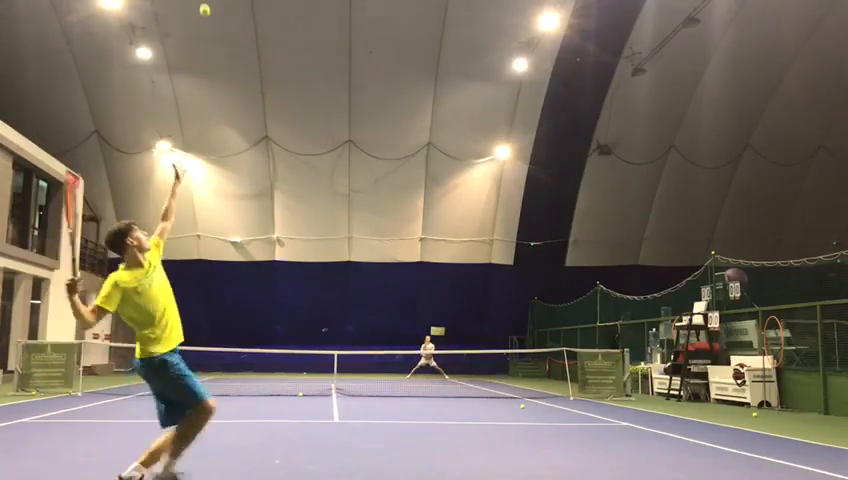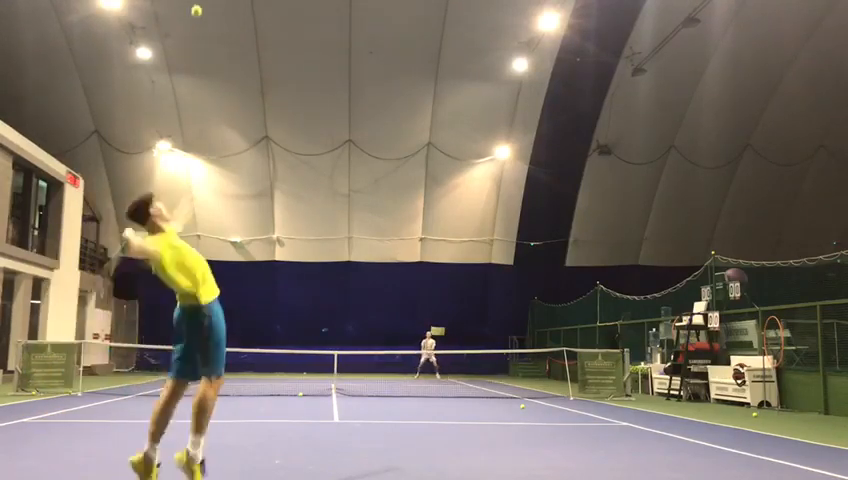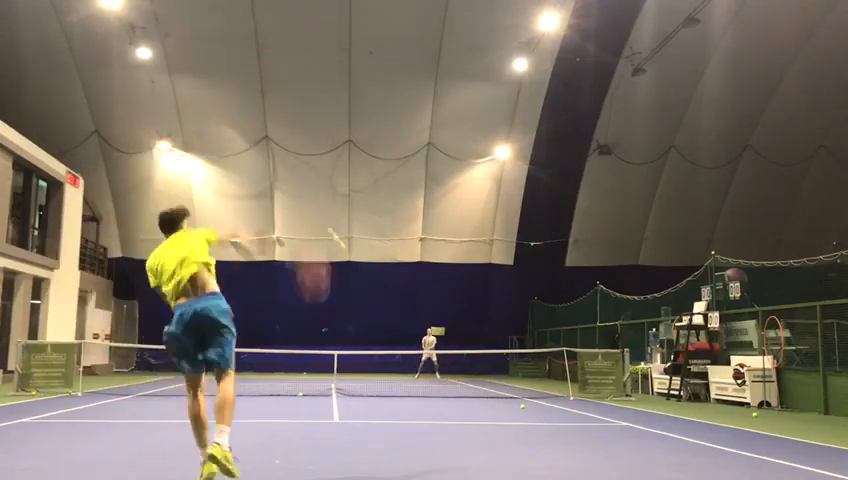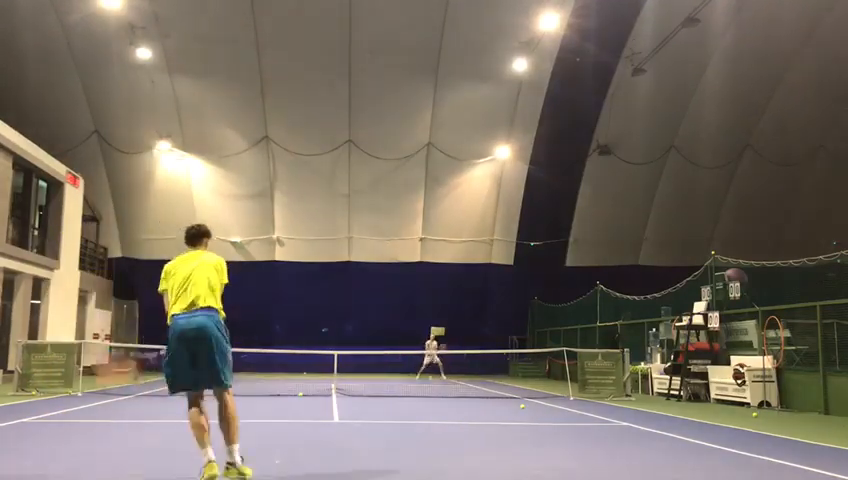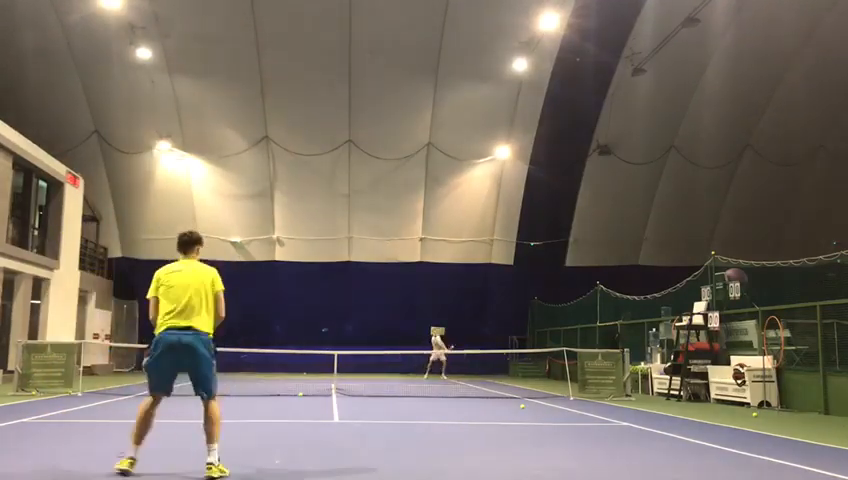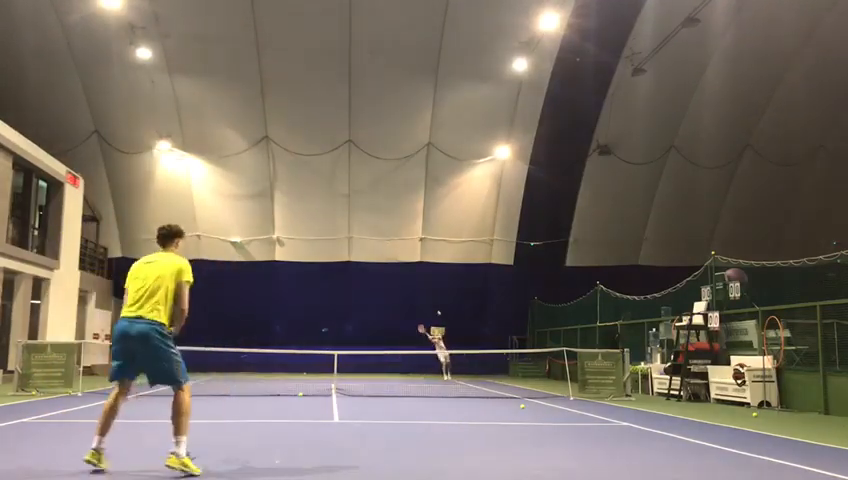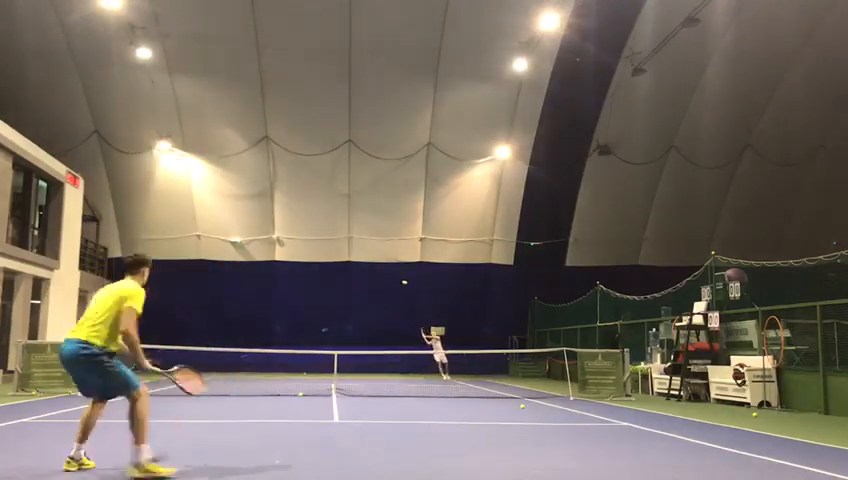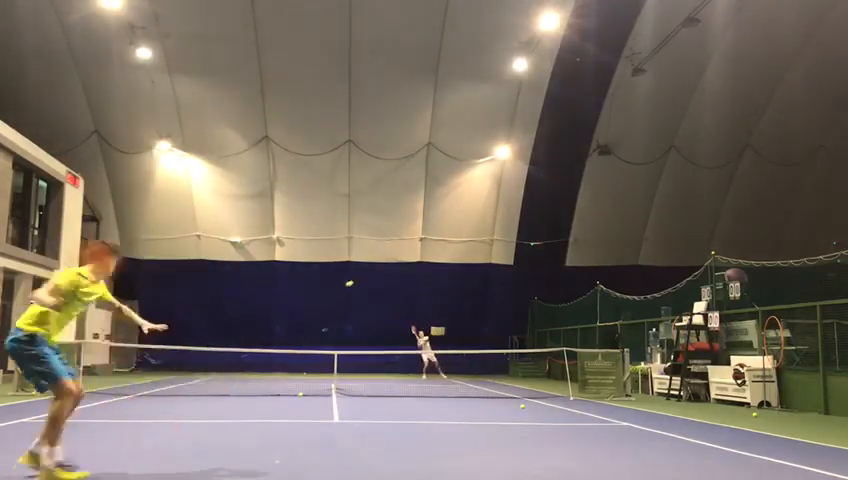
dt=0.3s
person 1, frame 1
left shoulder: (151, 259)
right shoulder: (118, 282)
left elbow: (166, 221)
right elbow: (88, 321)
left wrist: (176, 185)
right wrist: (73, 296)
left hip: (168, 355)
right hip: (157, 358)
left knee: (183, 425)
right knee: (205, 407)
person 1, frame 2
left shoulder: (164, 236)
right shoulder: (157, 240)
left elbow: (174, 222)
right elbow: (143, 248)
left wrist: (177, 217)
left hip: (195, 308)
right hip: (202, 308)
left knee: (175, 384)
right knee: (212, 378)
left ankle: (149, 456)
right ankle: (193, 454)
person 1, frame 3
left shoulder: (153, 260)
right shoulder: (196, 237)
left elbow: (162, 295)
left hip: (182, 313)
right hip: (210, 306)
left knee: (194, 387)
right knee: (224, 376)
right ankle: (220, 445)
person 1, frame 4
left shoulder: (170, 267)
right shoulder: (216, 261)
left elbow: (167, 305)
left hip: (178, 325)
right hip: (208, 320)
left knee: (194, 399)
right knee: (224, 393)
person 1, frame 5
left shoulder: (161, 273)
right shoulder: (210, 273)
left elbow: (152, 313)
right elbow: (220, 314)
left hip: (166, 338)
right hip: (197, 340)
left knee: (153, 398)
right knee: (210, 399)
left ankle: (130, 458)
person 1, frame 6
left shoulder: (138, 264)
right shoulder: (181, 264)
left elbow: (127, 301)
right elbow: (182, 308)
right wrist: (173, 330)
left hip: (125, 326)
right hip: (153, 329)
left knee: (121, 389)
right knee: (182, 388)
left ankle: (96, 450)
right ankle: (179, 454)
person 1, frame 7
left shoulder: (111, 288)
right shoulder: (136, 291)
right elbow: (126, 329)
left wrist: (120, 349)
right wrist: (140, 360)
left hip: (70, 346)
right hip: (89, 350)
left knee: (99, 399)
right knee: (139, 394)
left ankle: (75, 456)
right ankle: (142, 460)
person 1, frame 8
left shoulder: (97, 285)
right shoulder: (74, 276)
left elbow: (118, 306)
right elbow: (38, 295)
left wrist: (142, 322)
right wrist: (51, 303)
left hip: (42, 340)
right hip: (27, 338)
left knee: (74, 392)
right knee: (68, 391)
left ankle: (38, 452)
